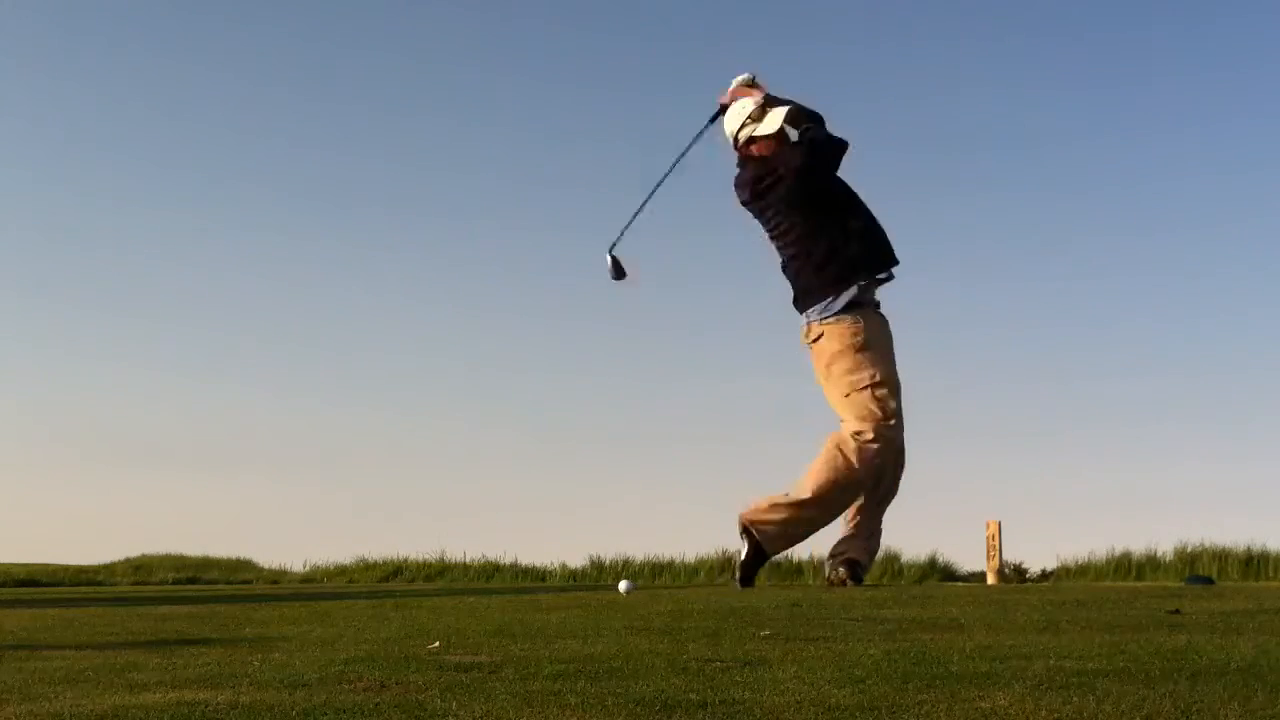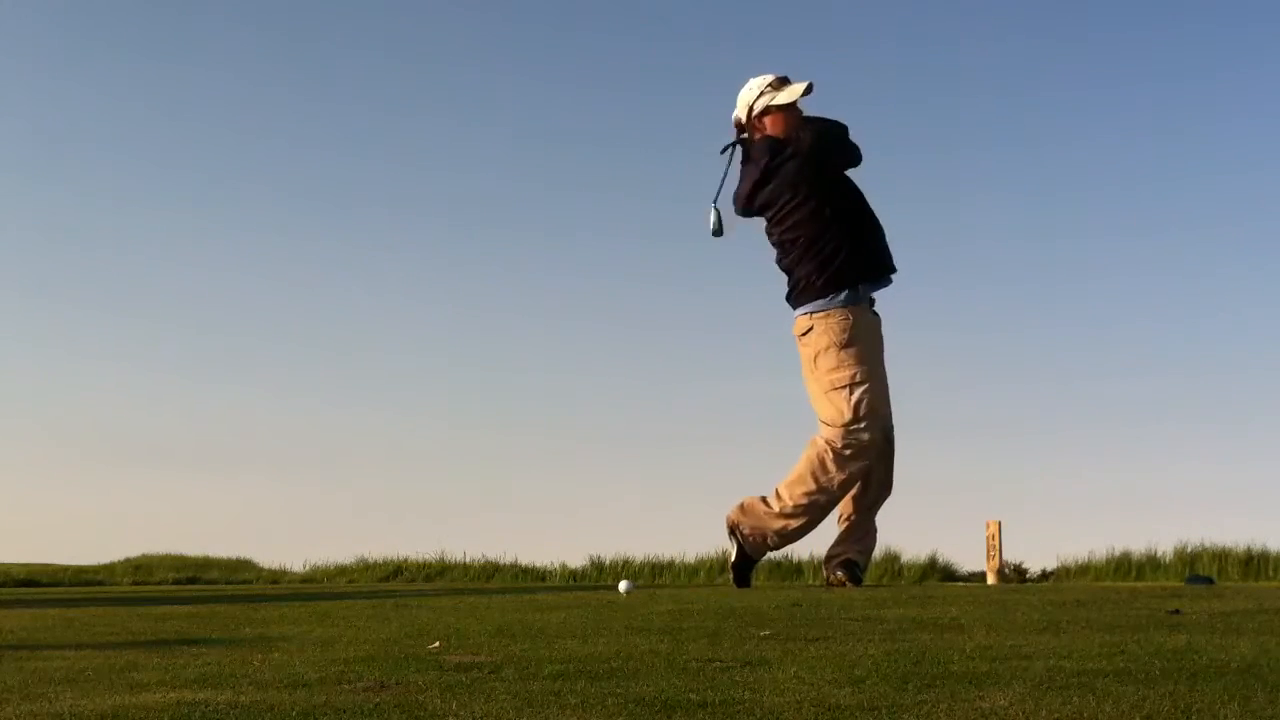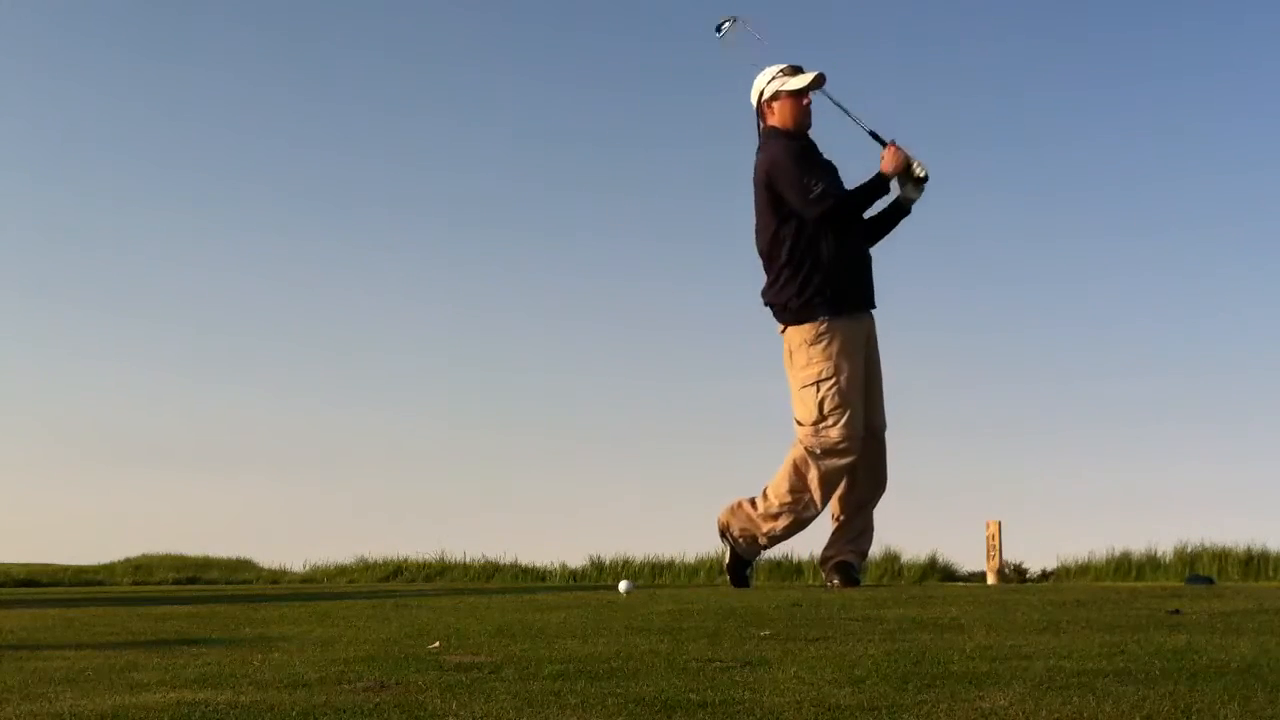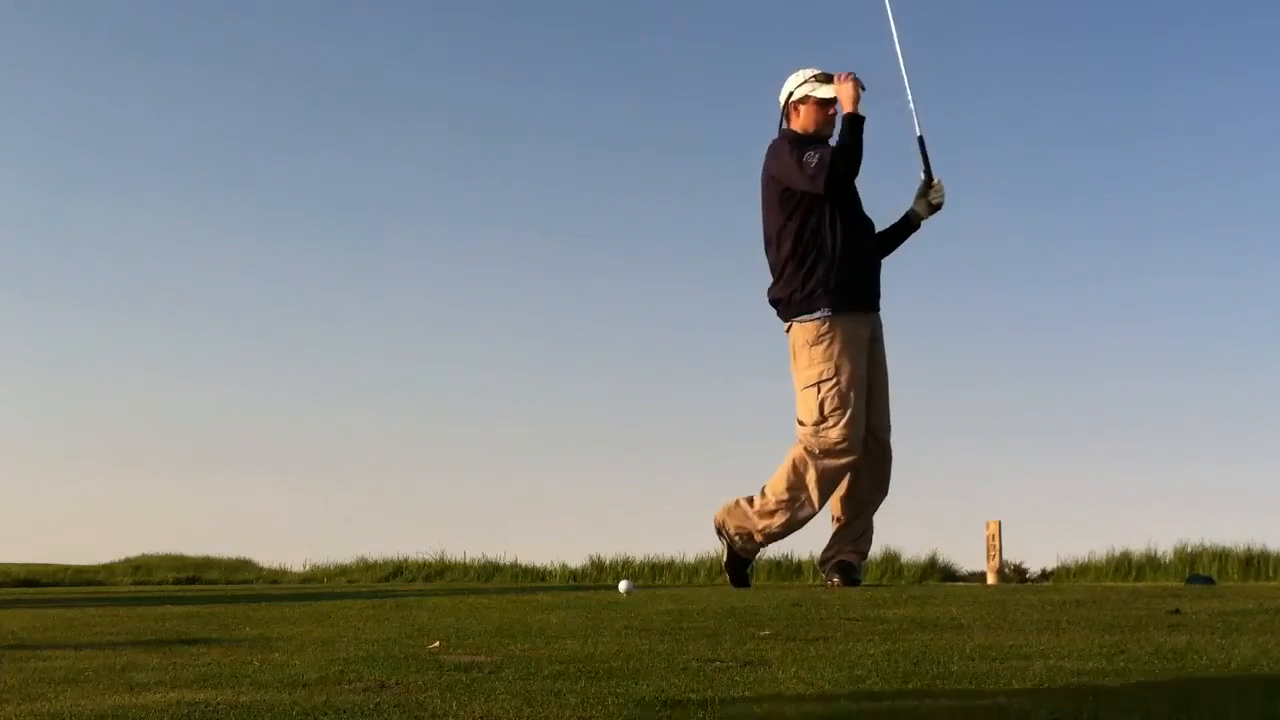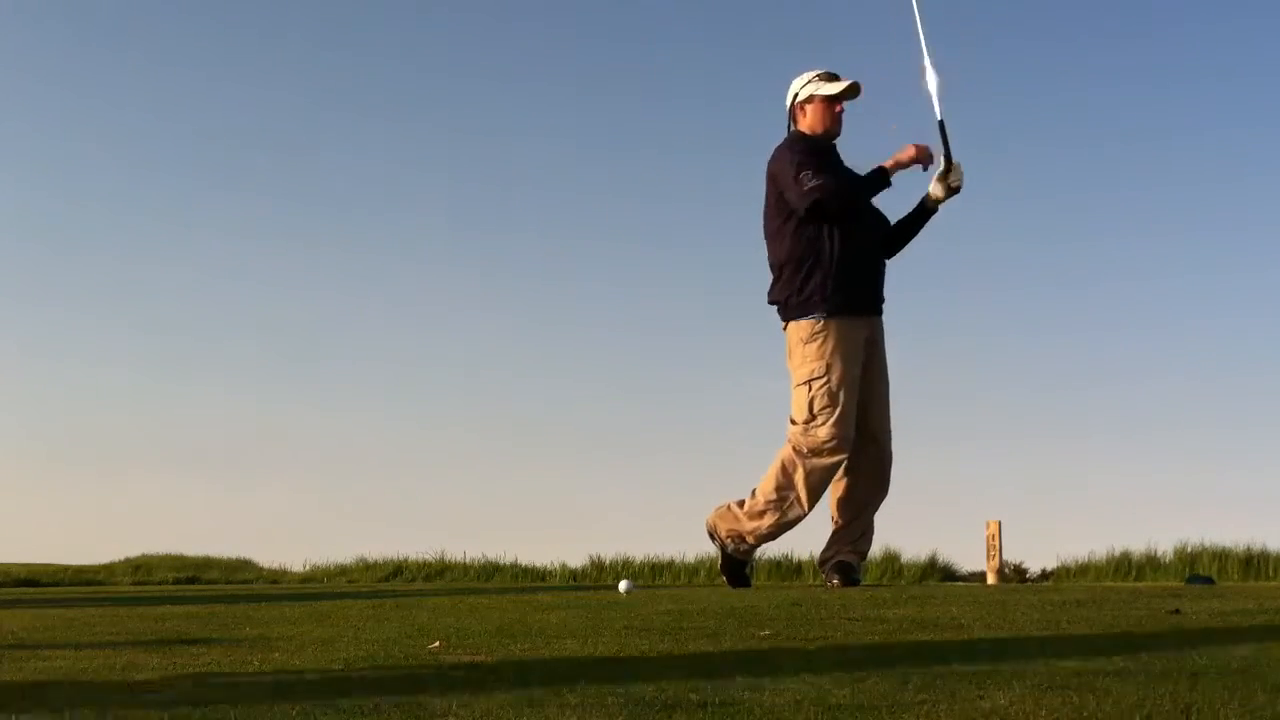
dt=0.5s
person 1, frame 1
left shoulder: (756, 182)
right shoulder: (799, 170)
right elbow: (822, 138)
left wrist: (753, 102)
right wrist: (761, 99)
left hip: (856, 313)
right hip: (840, 318)
left knee: (886, 443)
right knee: (872, 431)
left ankle: (851, 556)
right ankle: (768, 526)
person 1, frame 2
left shoulder: (758, 173)
right shoulder: (807, 149)
left elbow: (740, 203)
right elbow: (844, 143)
left wrist: (746, 142)
right wrist: (800, 123)
left hip: (846, 312)
right hip: (833, 313)
left knee: (876, 438)
right knee: (851, 435)
left ankle: (849, 557)
right ankle: (755, 527)
person 1, frame 3
left shoulder: (805, 158)
right shoulder: (781, 156)
left elbow: (853, 234)
right elbow: (831, 209)
left wrist: (903, 198)
right wrist: (884, 174)
left hip: (851, 315)
right hip: (816, 319)
left knee: (867, 442)
right knee: (830, 438)
left ankle: (845, 558)
right ankle: (746, 530)
person 1, frame 4
left shoulder: (823, 166)
right shoulder: (786, 154)
left elbow: (864, 247)
right elbow: (840, 169)
left wrist: (915, 214)
right wrist: (852, 109)
left hip: (860, 316)
right hip: (821, 318)
left knee: (872, 444)
right knee: (832, 438)
left ankle: (845, 558)
right ankle: (743, 529)
person 1, frame 5
left shoulder: (840, 177)
right shoulder: (792, 155)
left elbow: (883, 244)
right elbow: (825, 198)
left wrist: (932, 198)
right wrist: (891, 167)
left hip: (863, 318)
right hip: (819, 318)
left knee: (871, 446)
right knee: (822, 439)
left ankle: (845, 558)
right ankle: (736, 531)
